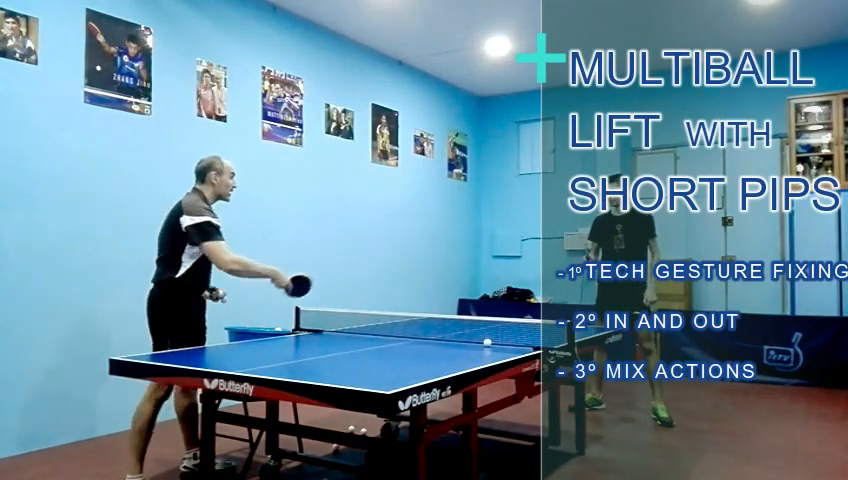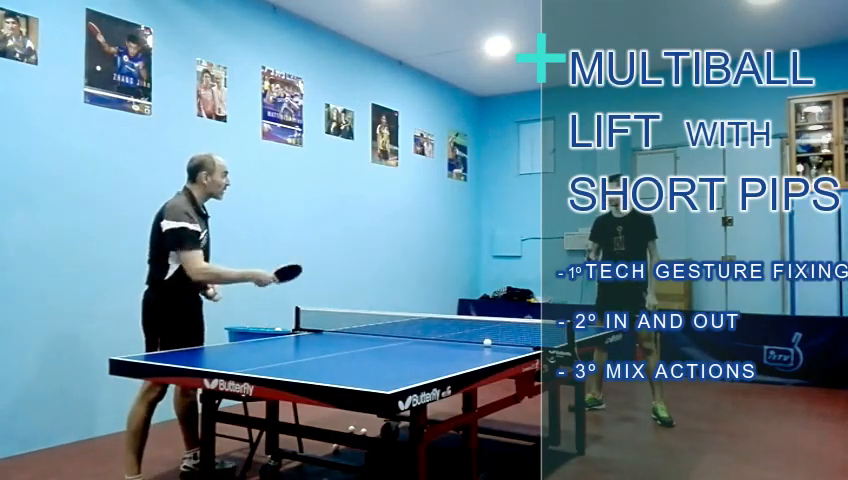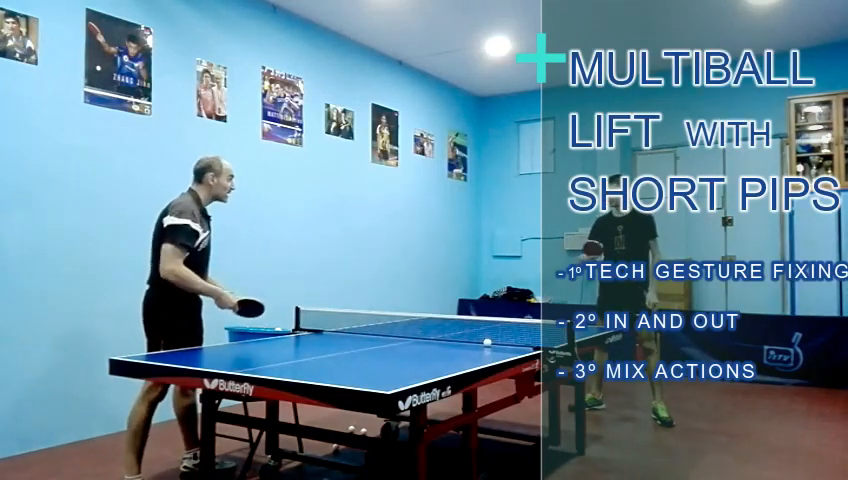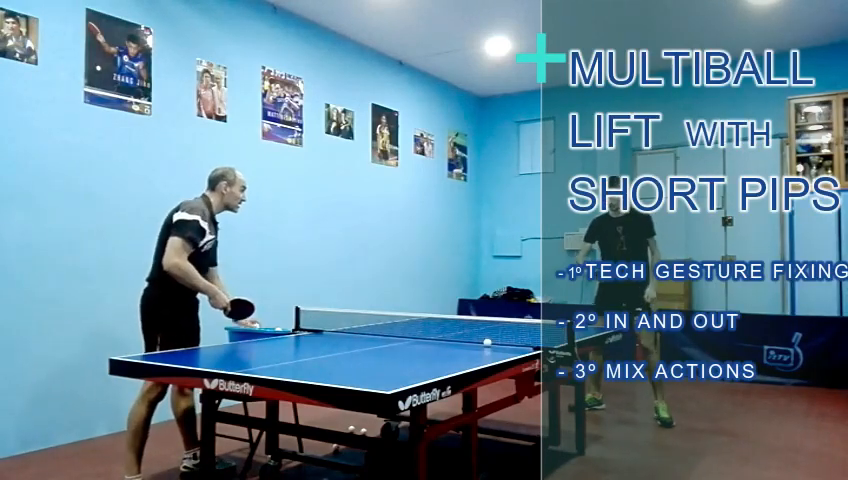
dt=0.5s
person 1, frame 1
left shoulder: (197, 208)
right shoulder: (195, 210)
right elbow: (228, 263)
left wrist: (206, 288)
right wrist: (272, 273)
left hip: (187, 305)
right hip: (171, 306)
right knee: (161, 387)
person 1, frame 2
left shoulder: (195, 210)
right shoulder: (179, 212)
right elbow: (197, 270)
left wrist: (204, 286)
right wrist: (253, 275)
left hip: (187, 307)
right hip: (166, 309)
right knee: (154, 387)
person 1, frame 3
left shoulder: (199, 213)
right shoulder: (183, 211)
right elbow: (170, 270)
left wrist: (227, 295)
right wrist: (216, 293)
left hip: (185, 309)
right hip: (166, 310)
left knee: (187, 383)
right knee: (156, 387)
person 1, frame 4
left shoulder: (208, 222)
right shoulder: (192, 212)
left elbow: (211, 277)
right elbow: (172, 262)
right wrist: (211, 293)
left hip: (183, 308)
right hip: (163, 307)
left knee: (184, 382)
right knee: (155, 386)
person 2, frame 1
left shoulder: (643, 219)
right shoulder: (600, 222)
left elbow: (654, 254)
right elbow: (593, 253)
left wrist: (650, 286)
right wrist: (591, 260)
left hip: (636, 291)
right hip: (608, 291)
left knee: (649, 345)
right knee: (600, 342)
left ankle: (658, 404)
right ankle: (595, 395)
person 2, frame 2
left shoulder: (643, 220)
right shoulder: (601, 222)
left elbow: (654, 257)
right elbow: (594, 254)
left wrist: (651, 291)
right wrist: (592, 259)
left hip: (636, 292)
right hip: (608, 291)
left knee: (649, 345)
right knee: (600, 343)
left ankle: (658, 404)
right ankle: (594, 395)
person 2, frame 3
left shoulder: (644, 219)
right shoulder: (602, 223)
left elbow: (655, 255)
right elbow: (589, 255)
left wrist: (652, 289)
right wrist: (589, 258)
left hip: (637, 291)
right hip: (609, 291)
left knee: (650, 345)
right knee: (600, 343)
left ankle: (658, 404)
right ankle: (595, 395)
person 2, frame 4
left shoulder: (641, 218)
right shoulder: (598, 223)
left elbow: (655, 253)
right elbow: (581, 256)
left wrist: (652, 285)
left hip: (637, 290)
right hip: (608, 290)
left knee: (649, 344)
left ankle: (660, 403)
right ankle: (594, 395)
